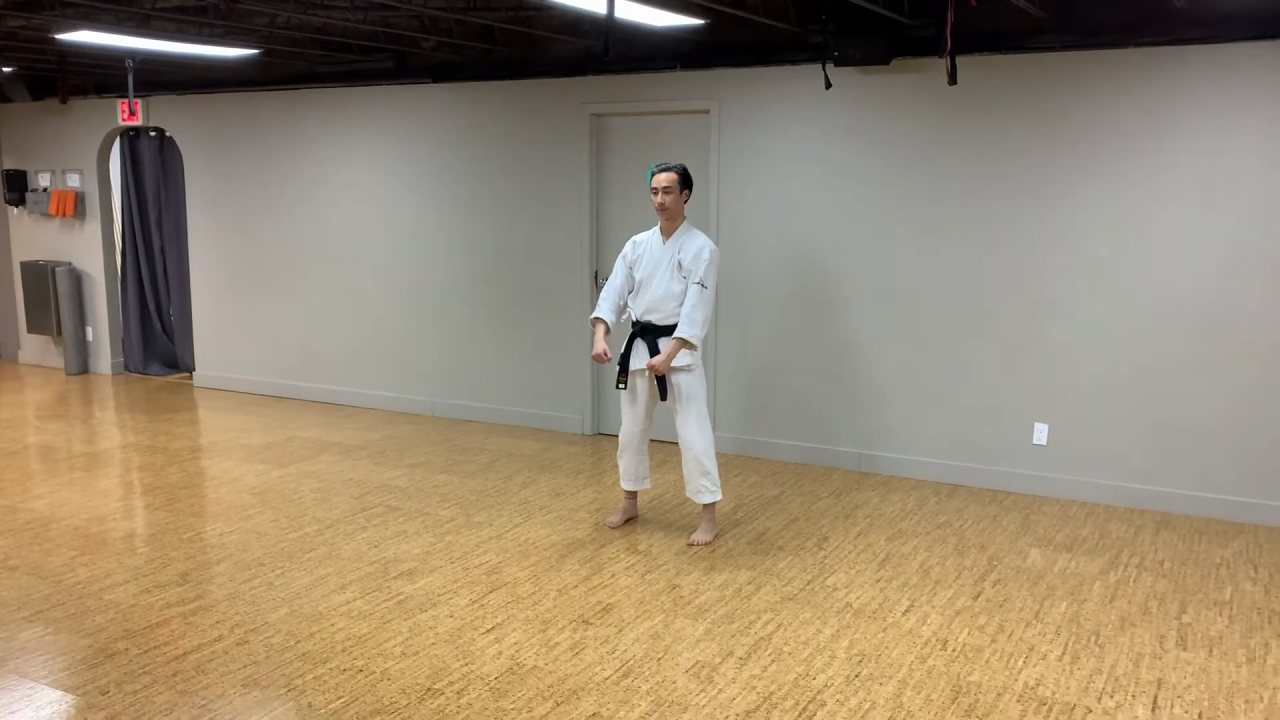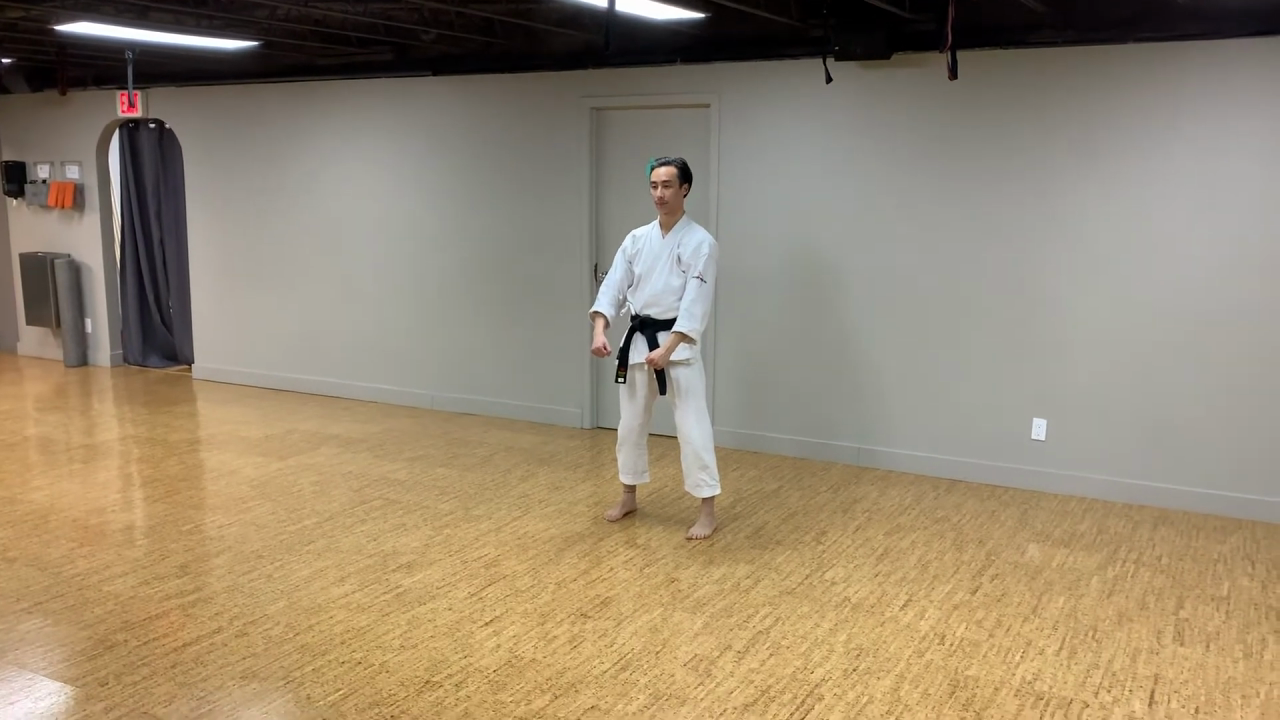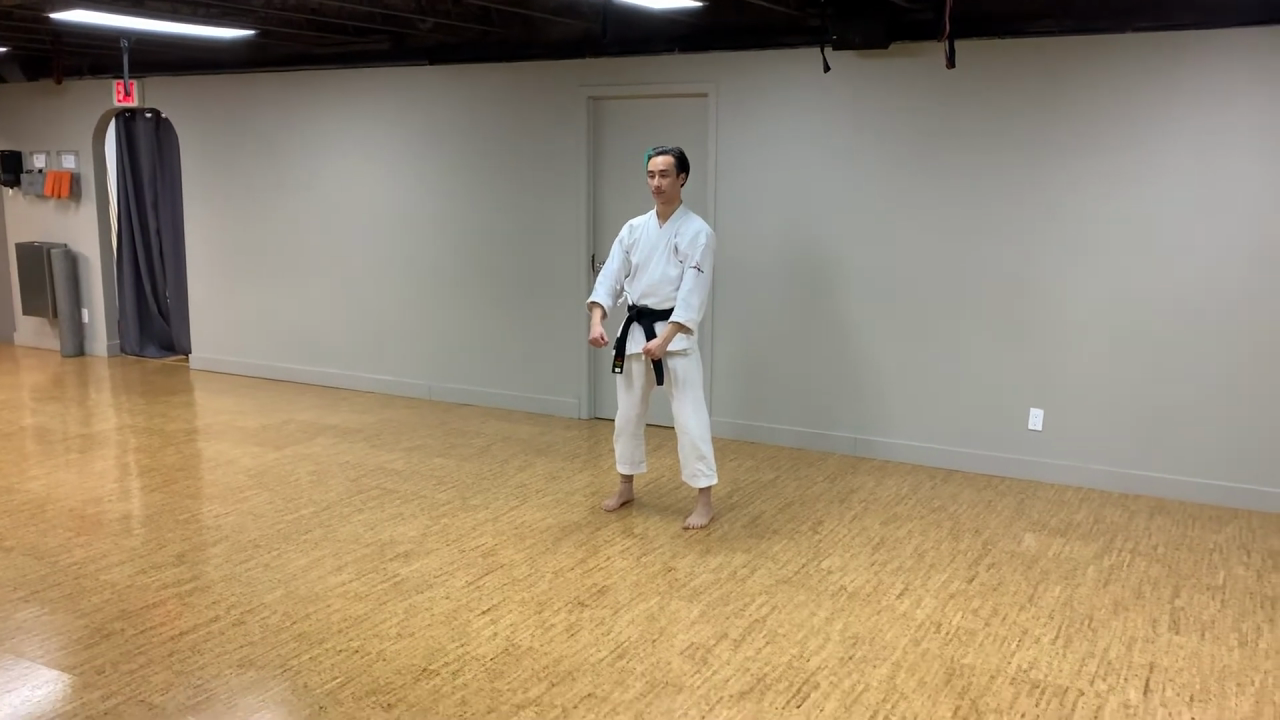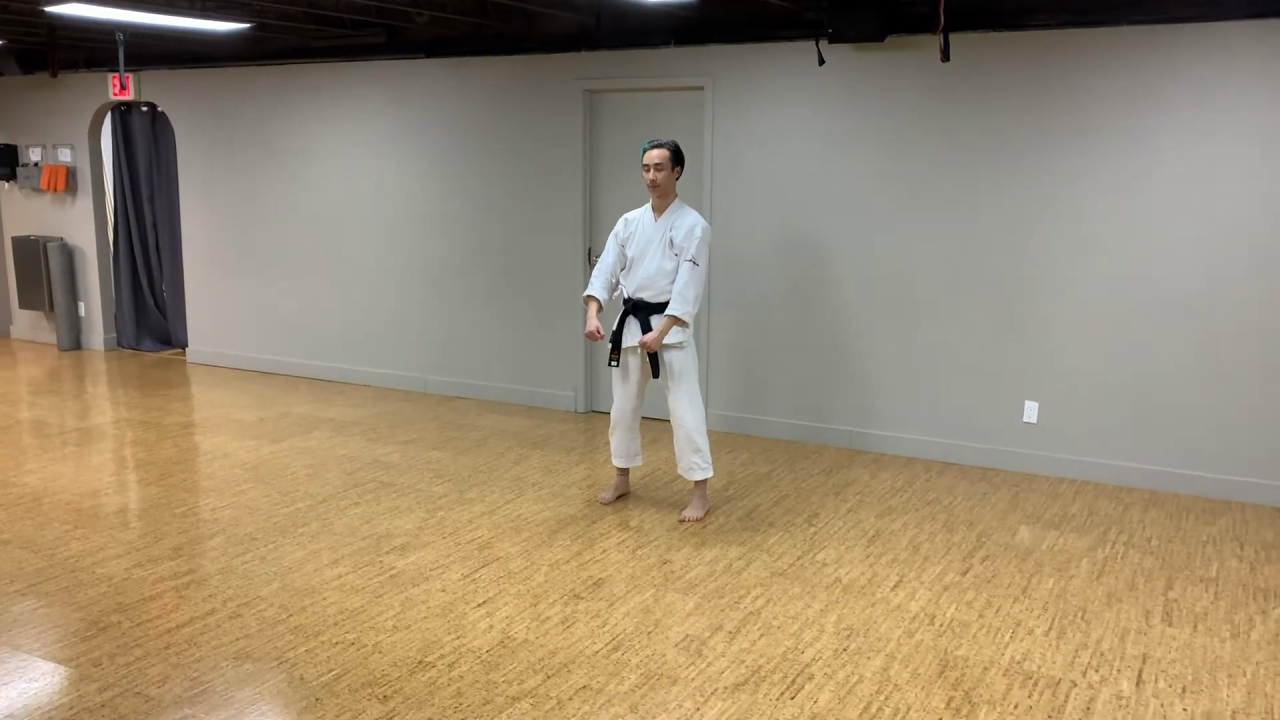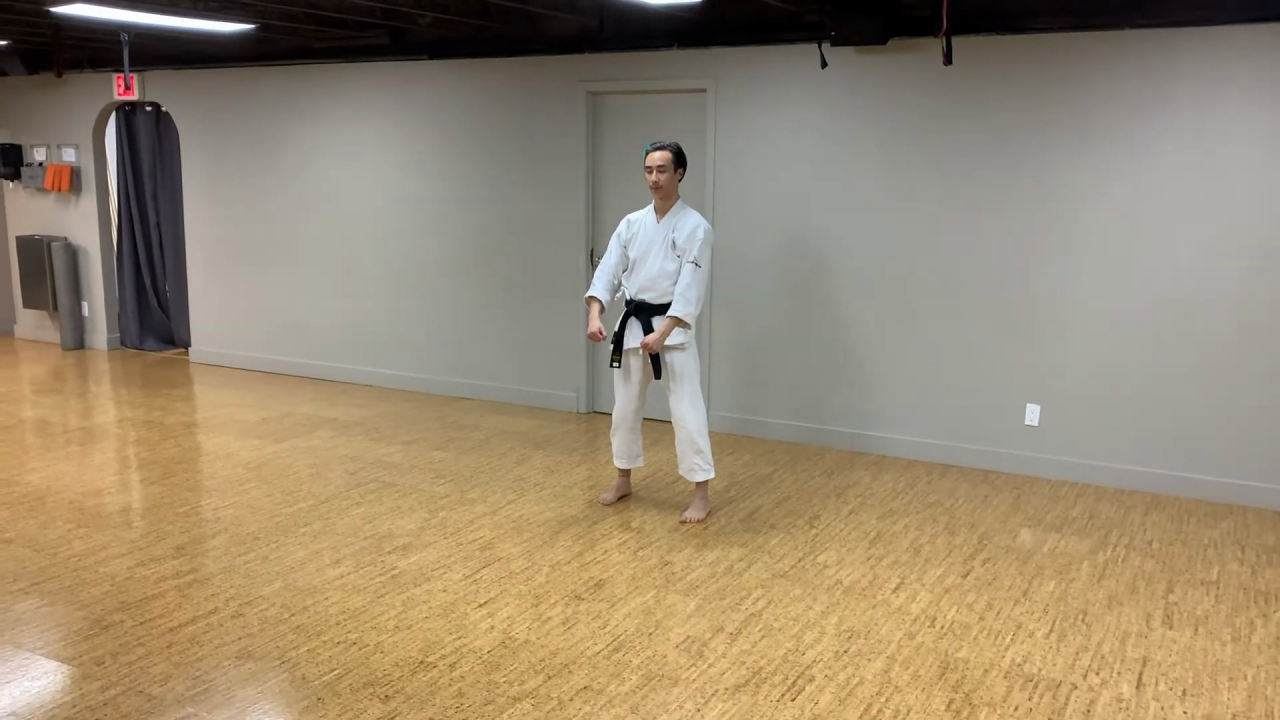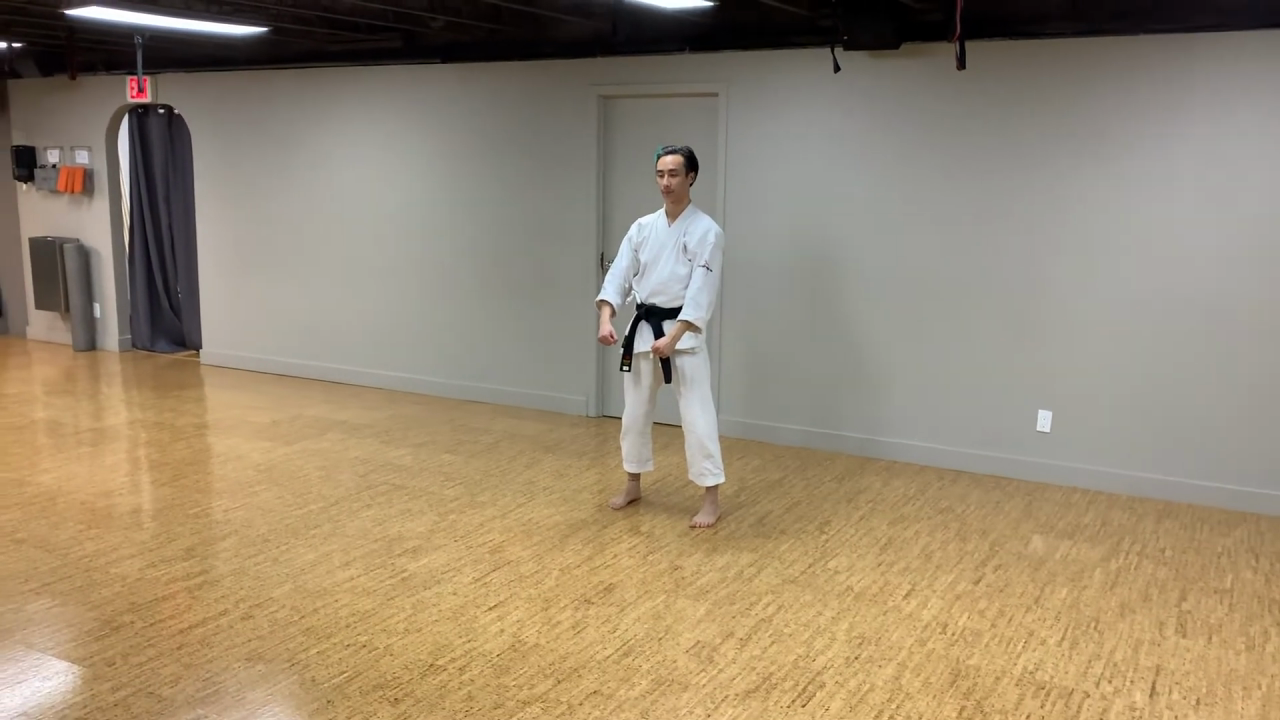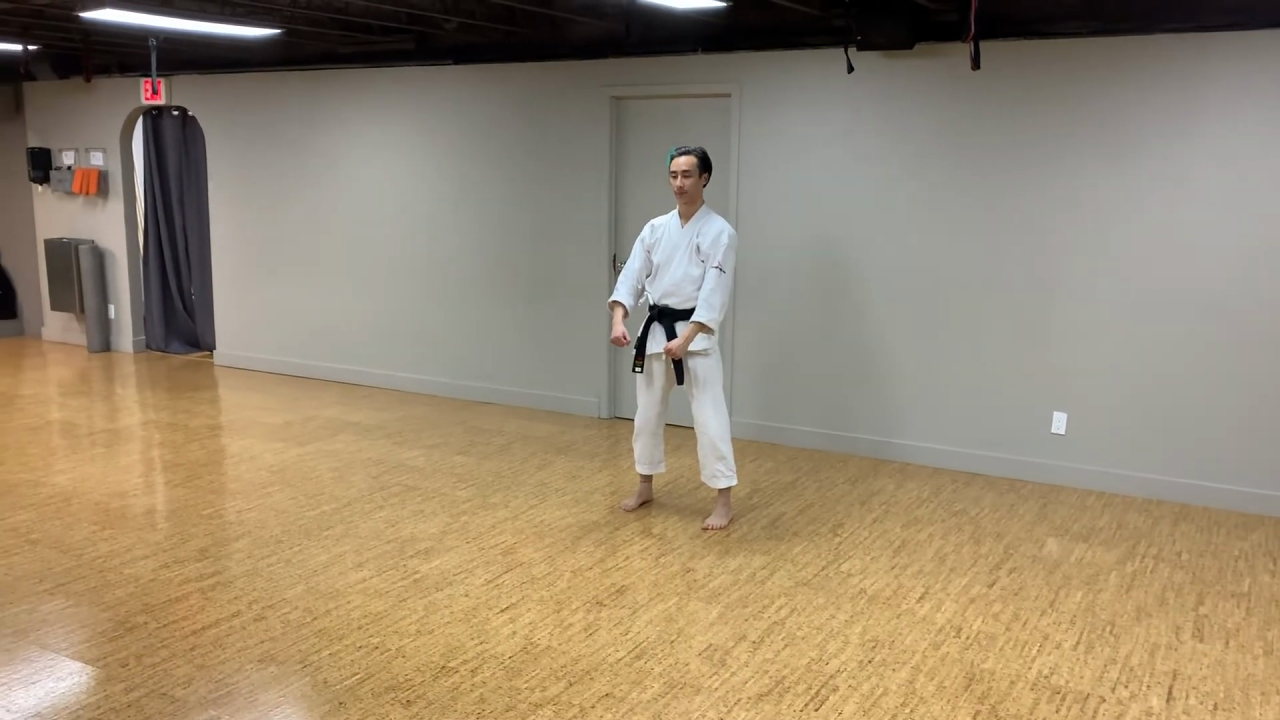
dt=0.3s
person 1, frame 1
left shoulder: (701, 248)
right shoulder: (637, 245)
left elbow: (697, 310)
right elbow: (614, 293)
left wrist: (668, 355)
right wrist: (600, 337)
left hip: (680, 349)
right hip: (638, 346)
left knee: (693, 432)
right knee: (632, 428)
left ankle: (709, 516)
right ankle: (630, 503)
person 1, frame 2
left shoulder: (700, 242)
right shoulder: (637, 239)
left elbow: (696, 304)
right elbow: (613, 287)
left wrist: (668, 349)
right wrist: (599, 331)
left hip: (678, 343)
right hip: (636, 340)
left knee: (692, 426)
right knee: (631, 422)
left ankle: (707, 509)
right ankle: (628, 496)
person 1, frame 3
left shoulder: (697, 232)
right shoulder: (634, 228)
left elbow: (693, 294)
right elbow: (610, 277)
left wrist: (664, 339)
right wrist: (597, 321)
left hip: (675, 332)
right hip: (634, 330)
left knee: (689, 416)
right knee: (628, 412)
left ankle: (704, 499)
right ankle: (625, 486)
person 1, frame 4
left shoulder: (692, 225)
right shoulder: (629, 222)
left elbow: (689, 287)
right elbow: (606, 271)
left wrist: (660, 332)
right wrist: (592, 315)
left hip: (670, 326)
right hip: (629, 323)
left knee: (685, 409)
right knee: (624, 405)
left ankle: (700, 492)
right ankle: (622, 479)
person 1, frame 5
left shoulder: (694, 227)
right shoulder: (631, 223)
left elbow: (690, 289)
right elbow: (608, 272)
left wrist: (662, 334)
right wrist: (595, 316)
left hip: (673, 328)
right hip: (631, 325)
left knee: (686, 410)
right knee: (625, 407)
left ankle: (701, 493)
right ankle: (623, 480)
person 1, frame 6
left shoulder: (706, 231)
right shoulder: (642, 227)
left elbow: (702, 292)
right elbow: (619, 275)
left wrist: (673, 337)
right wrist: (606, 319)
left hip: (683, 331)
right hip: (641, 328)
left knee: (697, 415)
right knee: (635, 410)
left ankle: (711, 498)
right ankle: (633, 485)
person 1, frame 7
left shoulder: (719, 232)
right shoulder: (655, 228)
left elbow: (715, 294)
right elbow: (632, 277)
left wrist: (685, 339)
right wrist: (618, 321)
left hip: (696, 333)
right hip: (654, 330)
left knee: (709, 417)
right knee: (648, 412)
left ankle: (724, 501)
right ankle: (645, 487)
